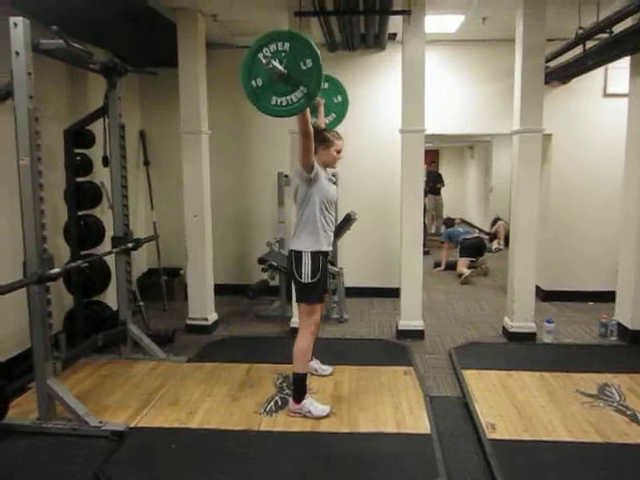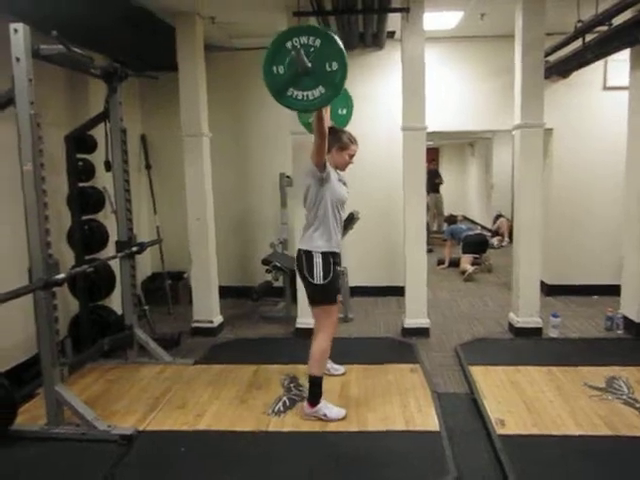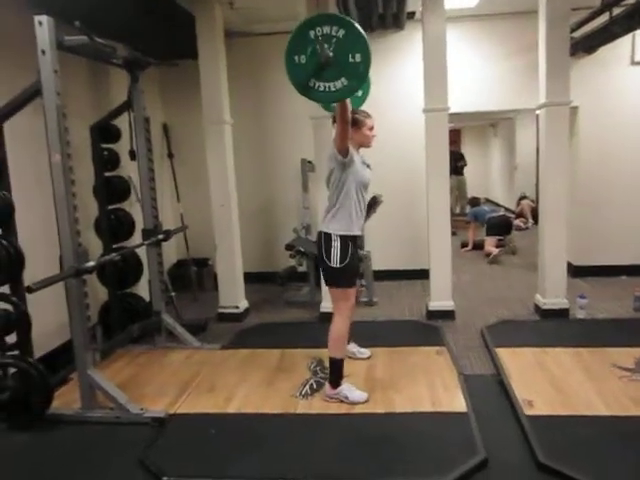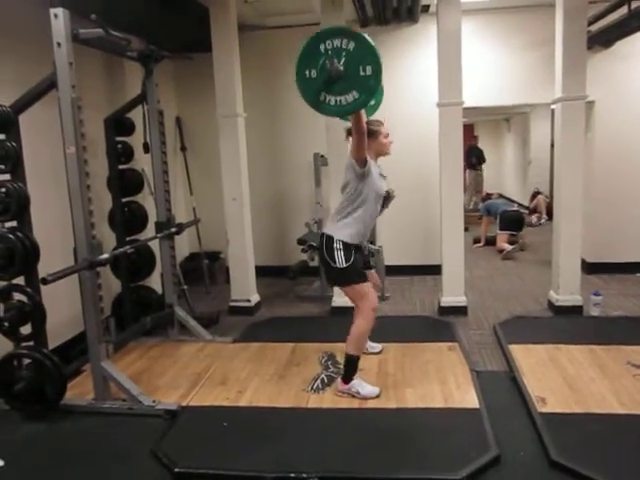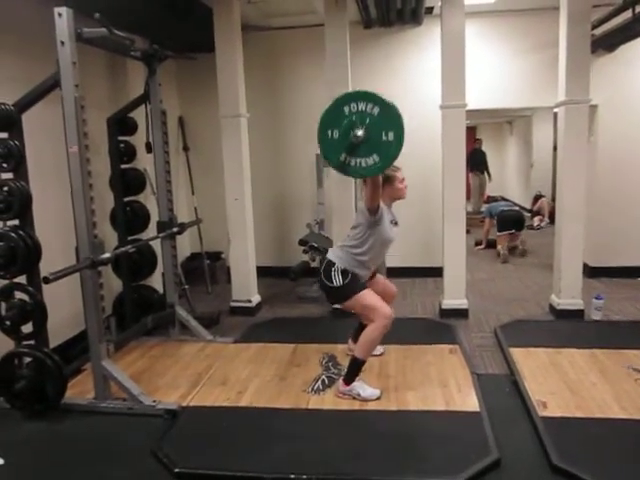
dt=1s
person 1, frame 1
left shoulder: (325, 174)
right shoulder: (310, 173)
left elbow: (319, 136)
right elbow: (306, 136)
left wrist: (321, 110)
left hip: (319, 252)
right hip: (307, 254)
left knee: (316, 316)
right knee: (309, 322)
left ankle: (308, 360)
right ankle: (298, 399)
person 1, frame 2
left shoulder: (333, 174)
right shoulder: (319, 171)
left elbow: (328, 136)
right elbow: (320, 135)
left wrist: (327, 111)
right wrist: (319, 109)
left hip: (326, 253)
right hip: (315, 255)
left knee: (327, 317)
right knee: (327, 325)
left ankle: (320, 361)
right ankle: (314, 403)
person 1, frame 3
left shoulder: (356, 157)
right shoulder: (343, 154)
left elbow: (347, 120)
right elbow: (343, 120)
left hip: (348, 235)
right hip: (336, 237)
left knee: (348, 300)
right knee: (344, 307)
left ankle: (344, 344)
right ankle: (335, 384)
person 1, frame 4
left shoulder: (372, 166)
right shoulder: (360, 165)
right elbow: (358, 131)
right wrist: (356, 108)
left hip: (352, 242)
right hip: (339, 244)
left knee: (373, 286)
right knee: (368, 306)
left ankle: (358, 340)
right ankle: (347, 381)
person 1, frame 5
left shoulder: (387, 209)
right shoulder: (375, 210)
left elbow: (374, 181)
right elbow: (373, 181)
left hip: (352, 269)
right hip: (336, 273)
left knee: (389, 293)
right knee: (384, 316)
left ankle: (356, 342)
right ankle: (348, 383)
